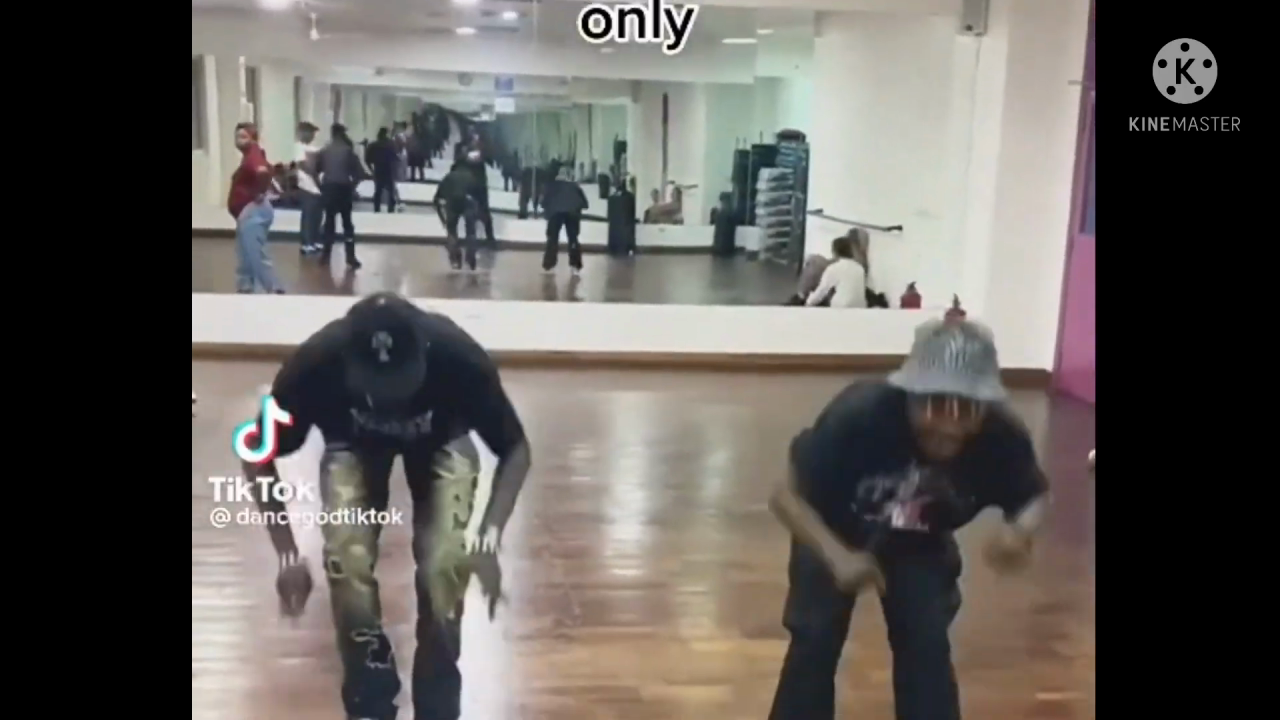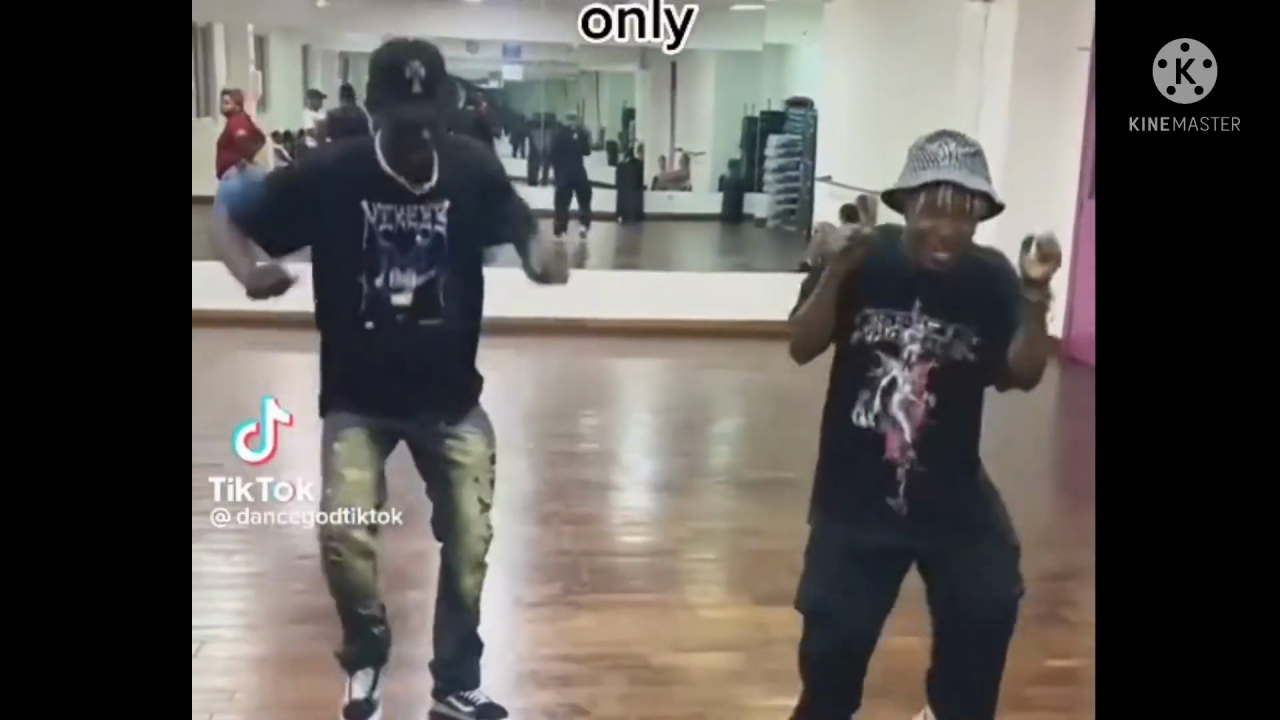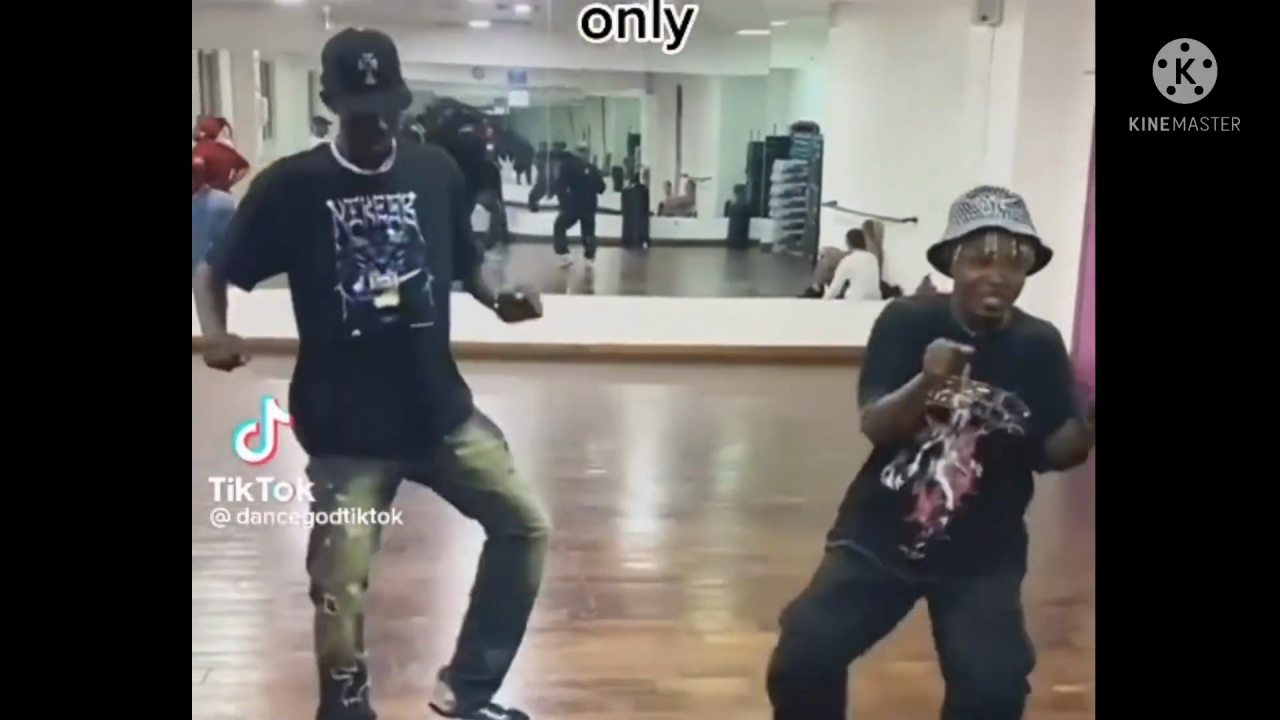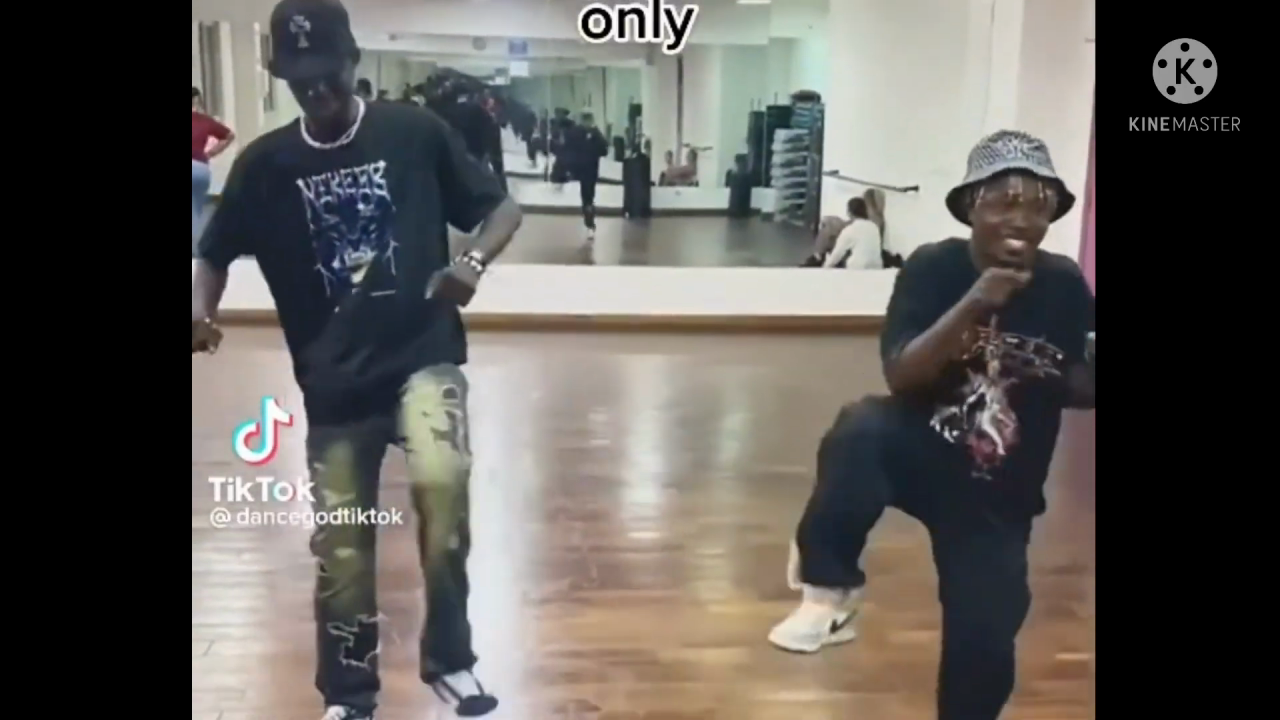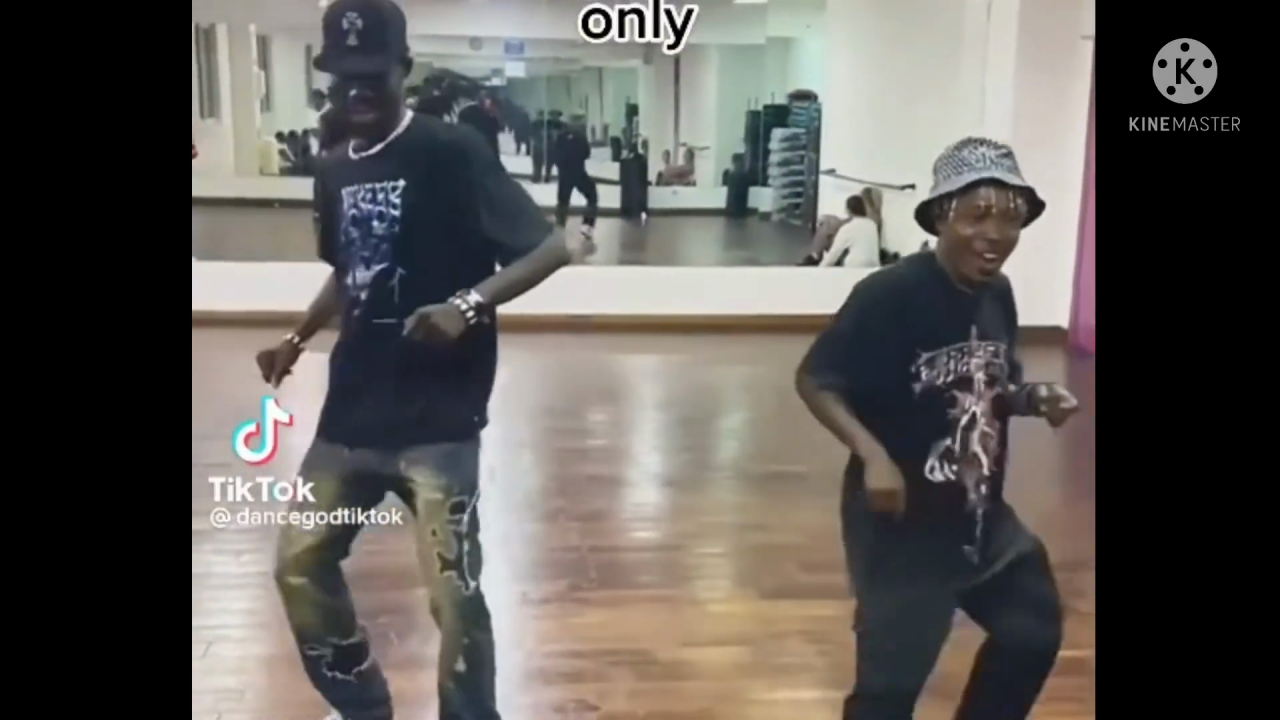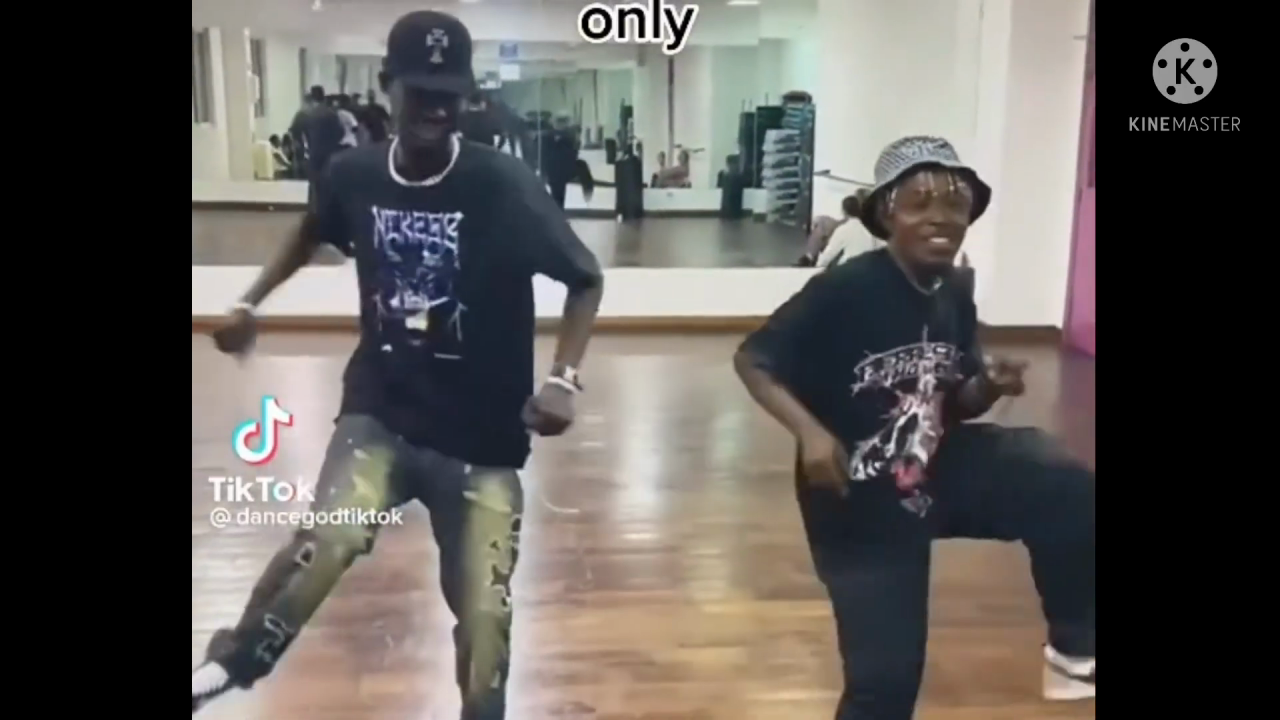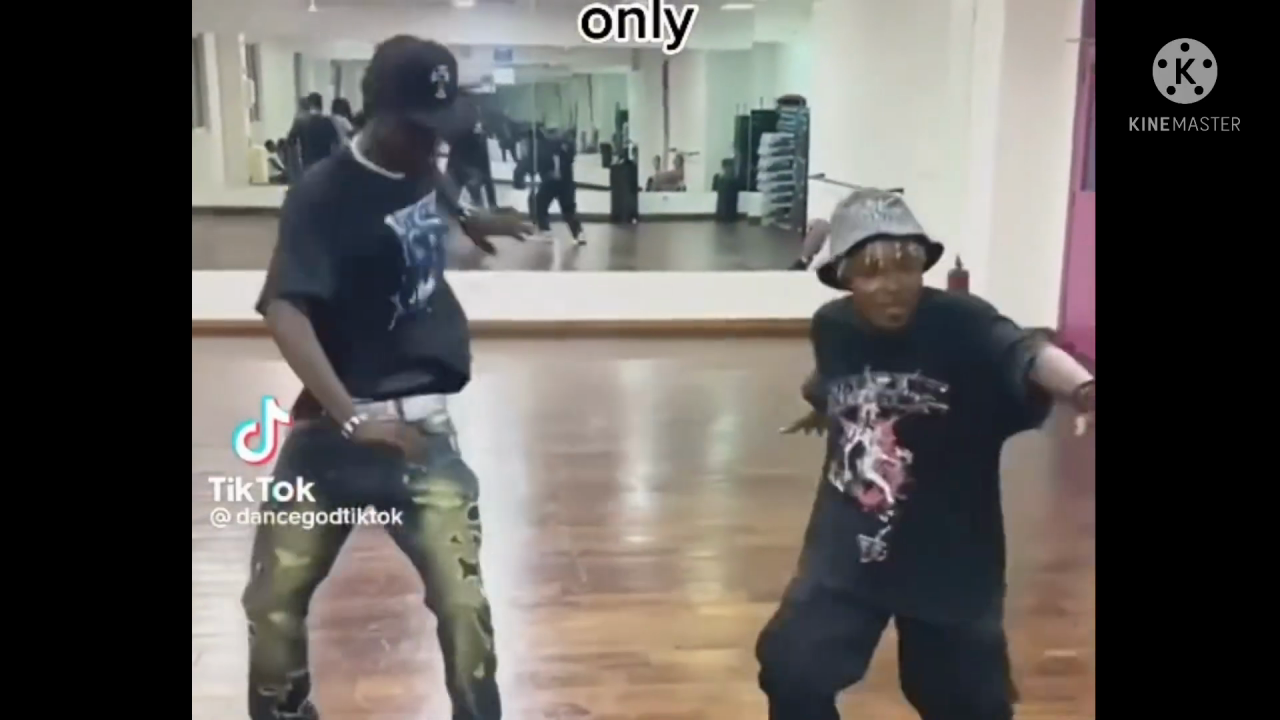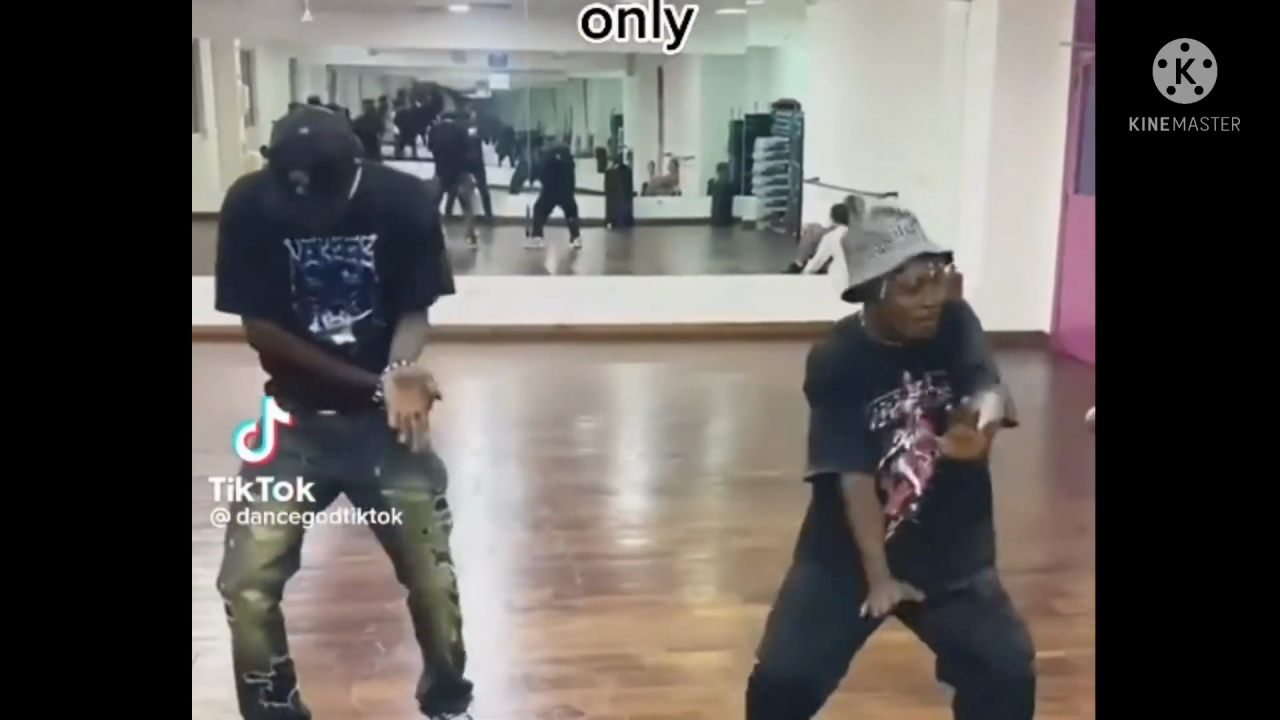
dt=0.4s
person 1, frame 1
left shoulder: (459, 360)
right shoulder: (315, 365)
left elbow: (515, 449)
right elbow: (264, 459)
left wrist: (489, 535)
right wrist: (287, 553)
left hip: (441, 439)
right hip: (353, 441)
left knee: (441, 568)
right knee: (347, 560)
person 1, frame 2
left shoulder: (476, 171)
right shoulder: (326, 173)
left elbow: (523, 231)
right elbow: (232, 222)
left wrist: (540, 259)
right wrist: (251, 271)
left hip: (451, 399)
right hip: (356, 400)
left knee: (467, 545)
right knee: (345, 540)
right ankle: (366, 662)
person 1, frame 3
left shoulder: (436, 171)
right shoulder: (289, 186)
left elbow: (466, 265)
right elbow: (213, 272)
left wrist: (501, 299)
right wrist: (216, 333)
left hip: (440, 409)
right hip: (344, 427)
left knee: (525, 527)
right knee: (341, 591)
person 1, frame 4
left shoulder: (417, 133)
right shoulder: (265, 164)
left elbow: (500, 205)
right elbow: (215, 254)
left wrist: (473, 261)
right wrist: (201, 313)
left hip: (421, 355)
right hip: (335, 382)
left knee: (436, 479)
right knee: (339, 552)
left ankle: (448, 655)
person 1, frame 5
left shoulder: (453, 154)
right shoulder: (335, 169)
left elbow: (551, 248)
left wrist: (468, 304)
right wrist: (296, 340)
left hip: (439, 412)
right hip: (352, 406)
left knee: (451, 592)
right knee: (298, 562)
person 1, frame 6
left shoulder: (502, 184)
right shoulder: (353, 175)
left elbow: (584, 281)
right elbow: (318, 232)
left wrist: (563, 378)
right wrist: (251, 302)
left hip: (477, 433)
right hip: (379, 412)
left knee: (484, 613)
right knee: (332, 538)
right ankle: (237, 657)
person 1, frame 7
left shoulder: (420, 164)
right shoulder: (323, 196)
right elbow: (284, 311)
left wrist: (472, 222)
right wrist: (352, 420)
left hip: (420, 428)
right hip: (331, 428)
left knee: (463, 605)
right knee: (275, 606)
person 1, frame 8
left shoulder: (402, 201)
right shoulder: (249, 206)
left elbow: (415, 309)
right elbow: (257, 325)
left wrist: (404, 371)
right wrist: (370, 385)
left hip: (387, 423)
right hip: (299, 419)
left knee: (433, 584)
right knee: (247, 585)
person 2, frame 1
left shoulder: (1003, 436)
right shoulder: (859, 414)
left elbow: (1033, 496)
right elbow: (788, 495)
left wrist: (1020, 530)
right wrist: (836, 556)
right hip: (836, 526)
left knee: (926, 648)
right knee: (814, 637)
person 2, frame 2
left shoulder: (992, 276)
right shoulder: (864, 260)
left elbow: (1021, 376)
right elbow: (801, 348)
left wrist: (1036, 296)
right wrist: (836, 273)
left hip: (956, 492)
right hip: (857, 490)
left knee: (986, 614)
right knee: (836, 634)
person 2, frame 3
left shoulder: (1038, 347)
right shoulder: (905, 321)
left elbow: (1052, 453)
right elbow: (873, 426)
left wrist: (1087, 428)
right wrist: (925, 384)
left hip: (981, 557)
right hip: (878, 533)
right knee: (802, 658)
person 2, frame 4
left shoulder: (1065, 285)
right shoulder: (932, 269)
left elbow: (1079, 388)
right elbow: (901, 375)
left wrist: (1085, 377)
right wrist: (972, 306)
left hip: (1001, 491)
right hip: (914, 444)
left knee: (984, 645)
right knee: (858, 435)
right ankle: (827, 586)
person 2, frame 5
left shoulder: (997, 293)
right shoulder: (889, 294)
right elbow: (814, 381)
left wrist: (1037, 399)
right wrist: (874, 456)
left hip: (978, 516)
right hip: (901, 520)
left knee: (1034, 634)
person 2, frame 6
left shoulder: (953, 296)
right shoulder: (841, 292)
left elbow: (957, 403)
right elbow: (752, 361)
left wrist: (990, 384)
right wrist: (808, 430)
left hip: (941, 479)
right hip: (859, 511)
left knee: (1063, 490)
left ankle: (1074, 649)
person 2, frame 7
left shoulder: (962, 322)
right shoulder: (830, 327)
left elbow: (1028, 354)
left wrist: (1083, 386)
right wrist: (819, 412)
left hip: (951, 547)
right hip: (848, 544)
right knee: (794, 674)
person 2, frame 8
left shoulder: (954, 323)
right shoulder: (834, 360)
left elbow: (988, 389)
right elbow: (851, 474)
left wrist: (982, 422)
right wrist: (878, 578)
left hip: (949, 544)
right hip: (846, 545)
left knee: (1005, 670)
right knee: (784, 673)
